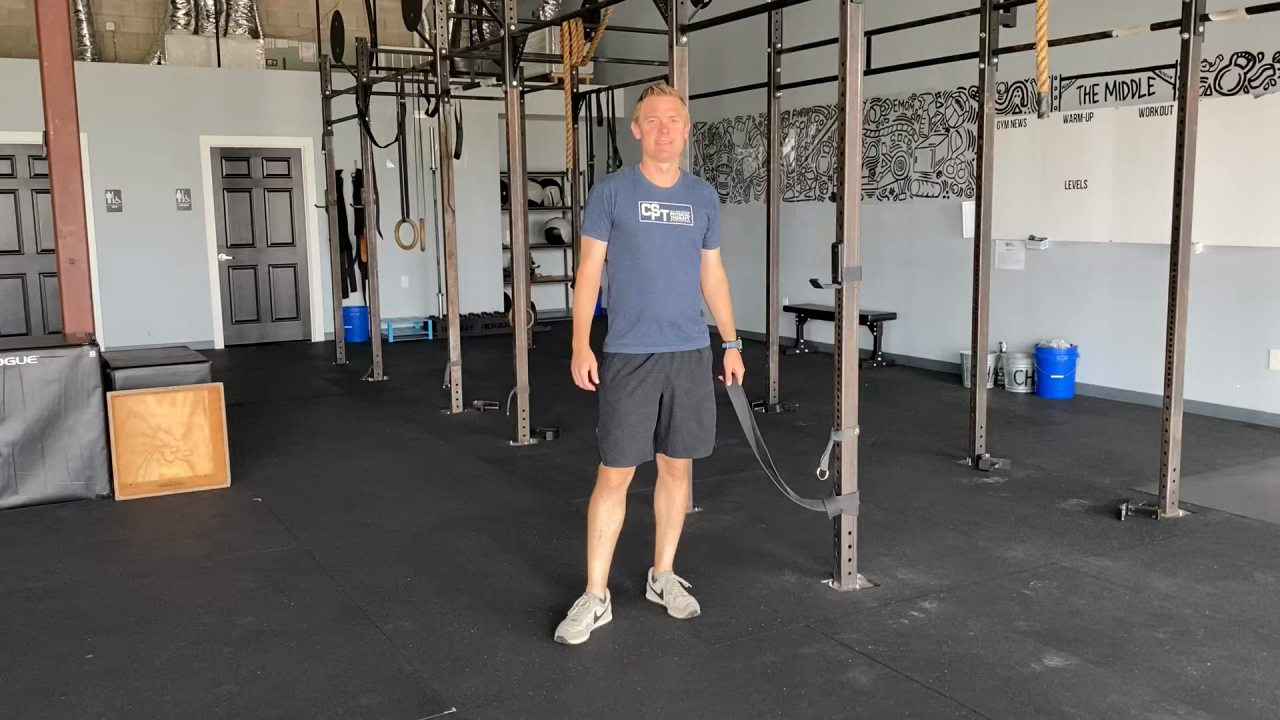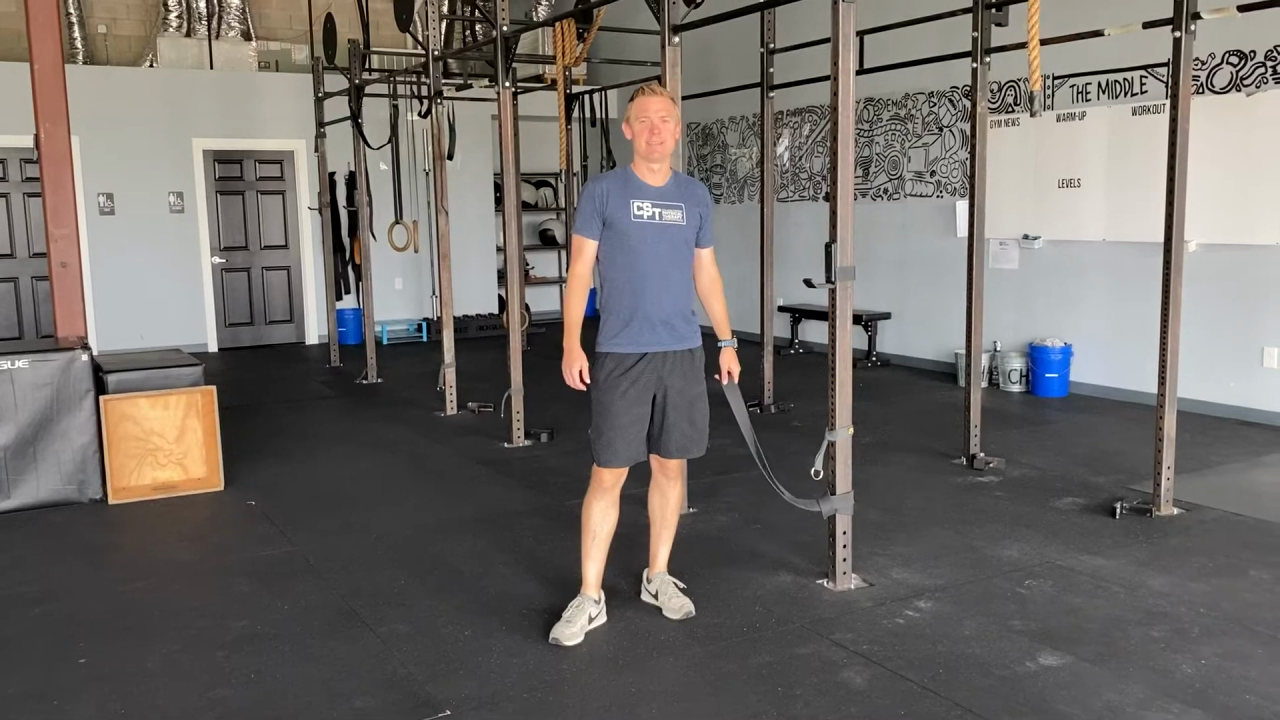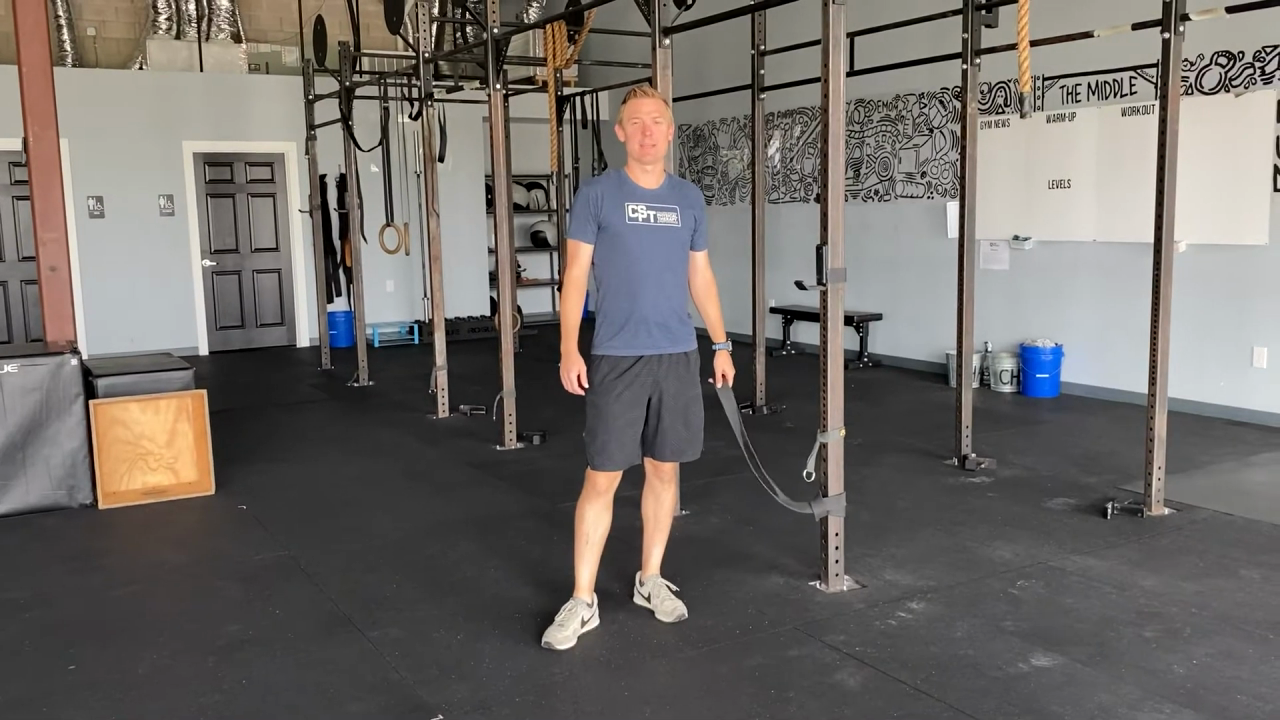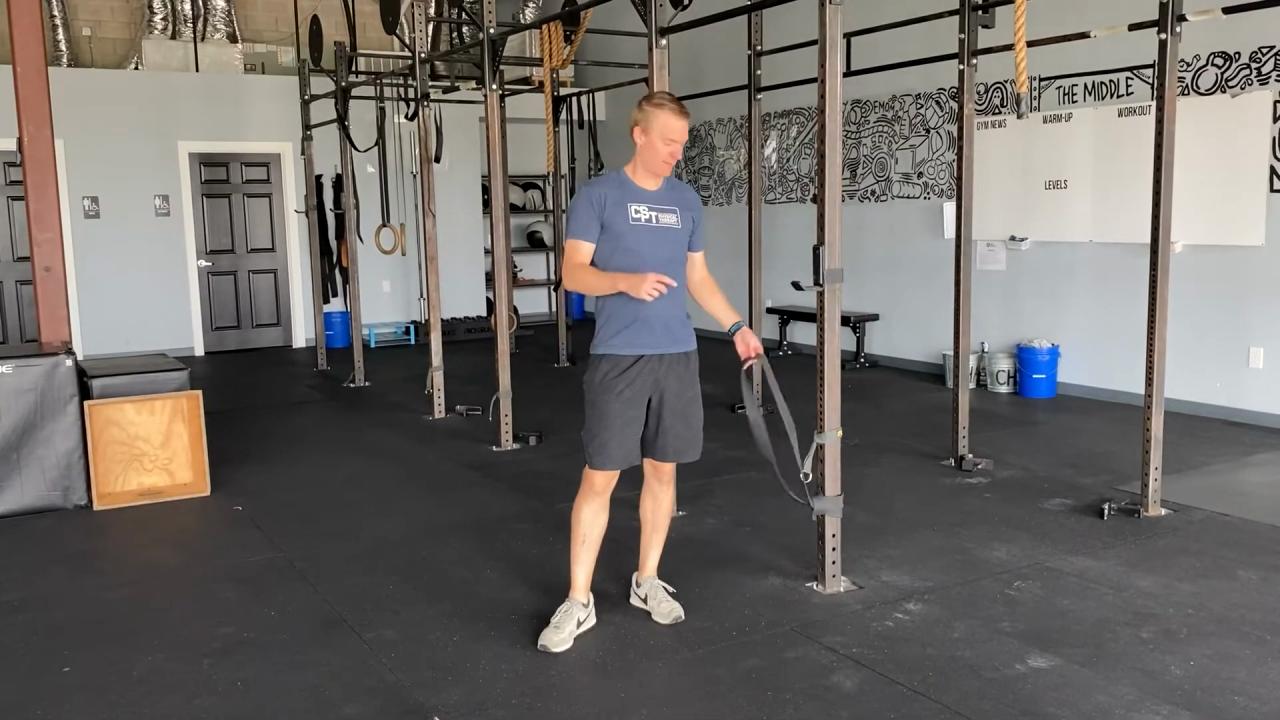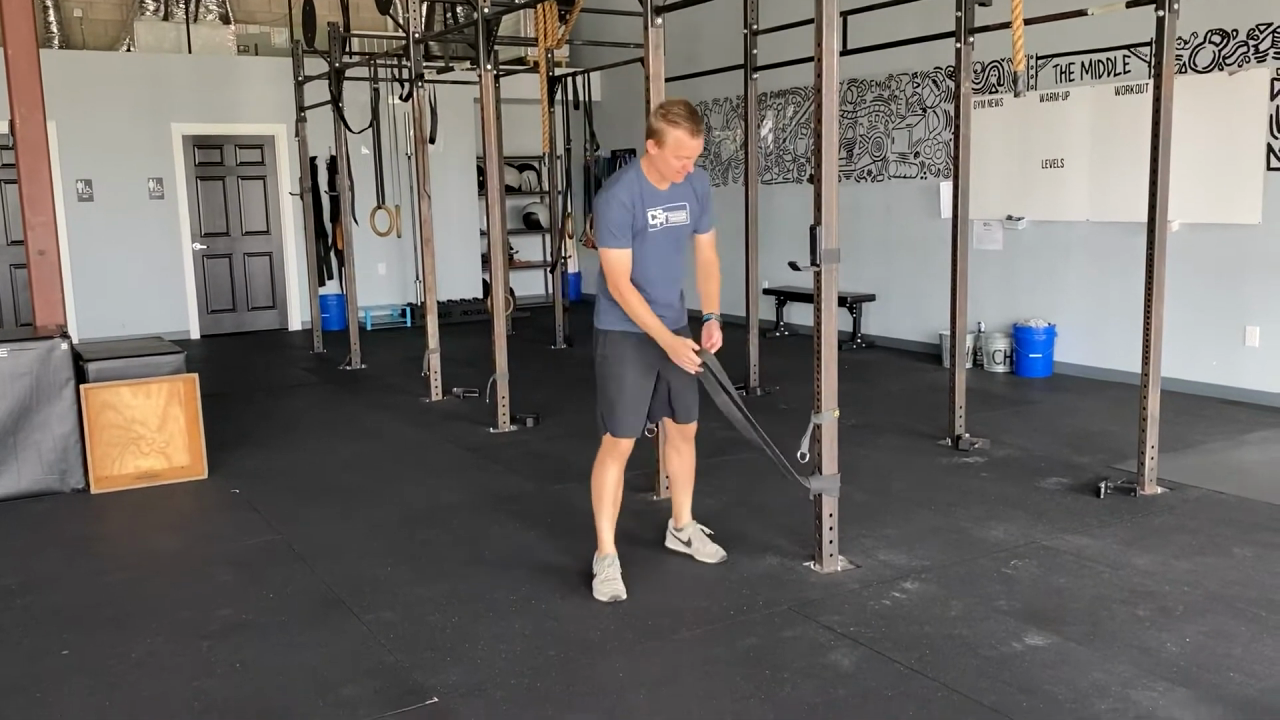
dt=1s
person 1, frame 1
left shoulder: (703, 196)
right shoulder: (611, 191)
right elbow: (589, 272)
left wrist: (731, 343)
right wrist: (581, 346)
left hip: (691, 353)
right hip: (629, 355)
left knee: (677, 466)
right knee: (615, 473)
left ankle: (663, 576)
right ankle: (595, 596)
person 1, frame 2
left shoulder: (695, 196)
right shoulder: (602, 191)
right elbow: (580, 271)
left wrist: (727, 342)
right wrist: (571, 345)
left hip: (683, 353)
right hip: (621, 355)
left knee: (670, 466)
right knee: (608, 474)
left ankle: (658, 577)
right ankle: (589, 598)
person 1, frame 3
left shoulder: (689, 198)
right shoulder: (596, 194)
left elbow: (700, 276)
right elbow: (575, 275)
left wrist: (721, 344)
right wrist: (569, 349)
left hip: (678, 355)
right hip: (616, 357)
left knee: (664, 469)
right knee: (602, 477)
left ankle: (650, 579)
right ankle: (582, 600)
person 1, frame 4
left shoulder: (686, 199)
right shoulder: (598, 194)
right elbow: (573, 272)
left wrist: (737, 328)
right wrist: (628, 281)
left hip: (677, 355)
right hip: (618, 356)
left knee: (662, 470)
right knee: (600, 476)
left ankle: (647, 580)
right ankle: (578, 601)
person 1, frame 5
left shoulder: (697, 185)
right shoulder: (618, 196)
left elbow: (705, 253)
right elbow: (619, 284)
left wrist: (711, 316)
right wrist: (667, 341)
left hip: (676, 326)
right hip: (625, 331)
left knee: (683, 430)
right knee: (620, 442)
left ankle: (682, 526)
right ankle: (606, 555)
